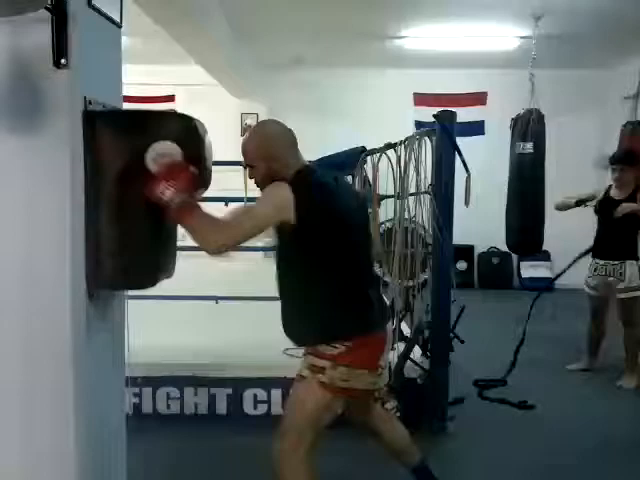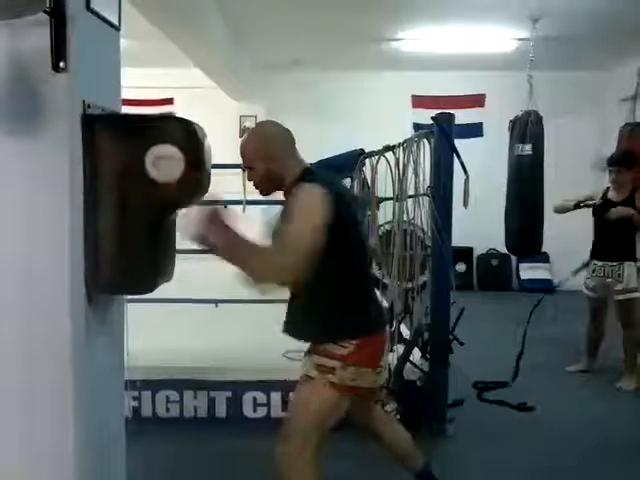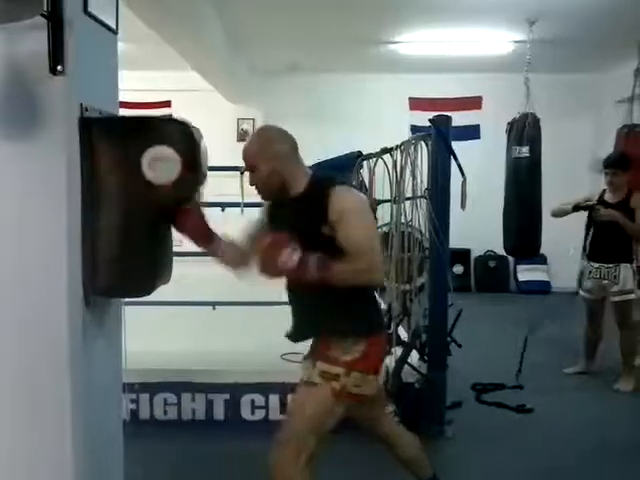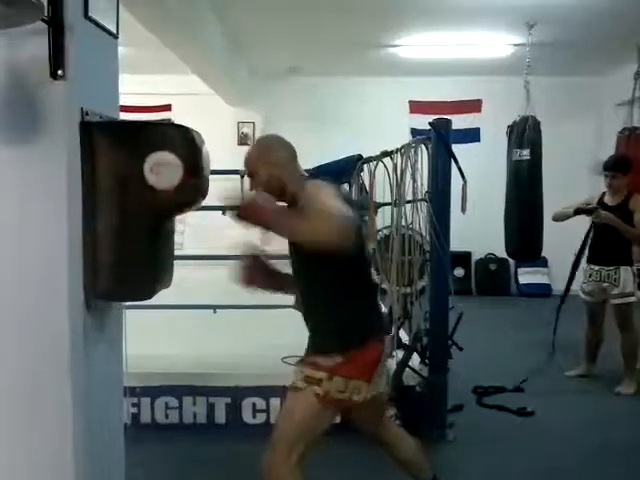
dt=0.1s
person 1, frame 1
left shoulder: (287, 194)
right shoulder: (343, 189)
left elbow: (217, 239)
left wrist: (176, 201)
left hip: (341, 341)
right hip: (365, 328)
left knee: (289, 449)
right knee: (368, 411)
person 1, frame 2
left shoulder: (309, 196)
right shoulder: (319, 190)
left elbow: (284, 271)
left wrist: (222, 238)
left hip: (346, 342)
right hip: (360, 331)
right knee: (367, 415)
person 1, frame 3
left shoulder: (341, 197)
right shoulder: (281, 206)
left elbow: (373, 269)
right elbow: (239, 256)
left wrist: (308, 266)
left hip: (349, 342)
right hip: (362, 335)
right knee: (376, 419)
person 1, frame 4
left shoulder: (316, 194)
right shoulder: (302, 208)
left elbow: (337, 230)
left wrist: (269, 216)
right wrist: (269, 275)
left hip: (343, 351)
right hip: (362, 342)
right knee: (377, 425)
person 2, frame 1
right shoulder: (600, 193)
right elbow: (559, 205)
right wrist: (579, 201)
right hip: (599, 262)
right knee: (596, 315)
right ankle: (590, 359)
person 2, frame 2
right shoulder: (598, 195)
right elbow: (557, 208)
right wrist: (578, 204)
right hip: (597, 264)
right knee: (595, 316)
right ankle: (589, 361)
person 2, frame 3
right shoulder: (595, 197)
right elbow: (555, 212)
left wrist: (618, 218)
right wrist: (576, 206)
left hip: (620, 267)
right hip: (593, 265)
right knee: (593, 318)
right ankle: (587, 363)
person 2, frame 4
right shoulder: (595, 200)
right elbow: (556, 216)
left wrist: (613, 220)
right wrist: (577, 210)
left hip: (620, 270)
right hip: (594, 268)
right knee: (593, 321)
right ankle: (588, 365)
